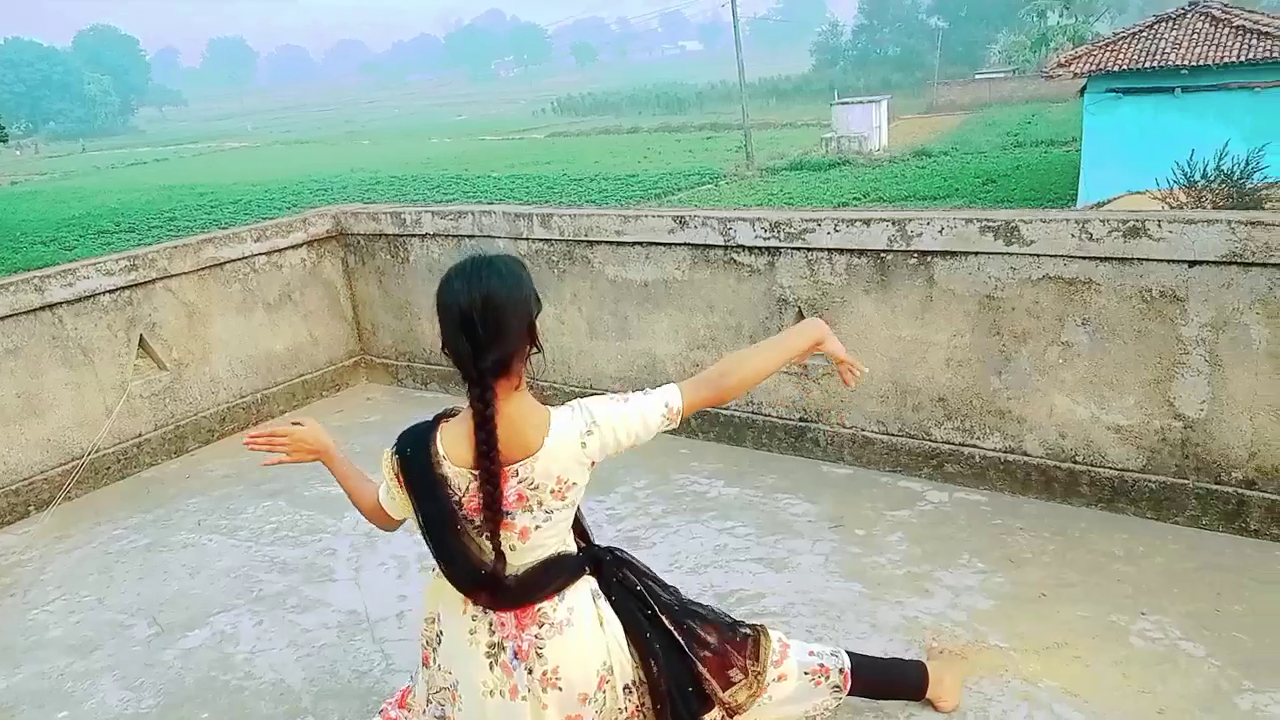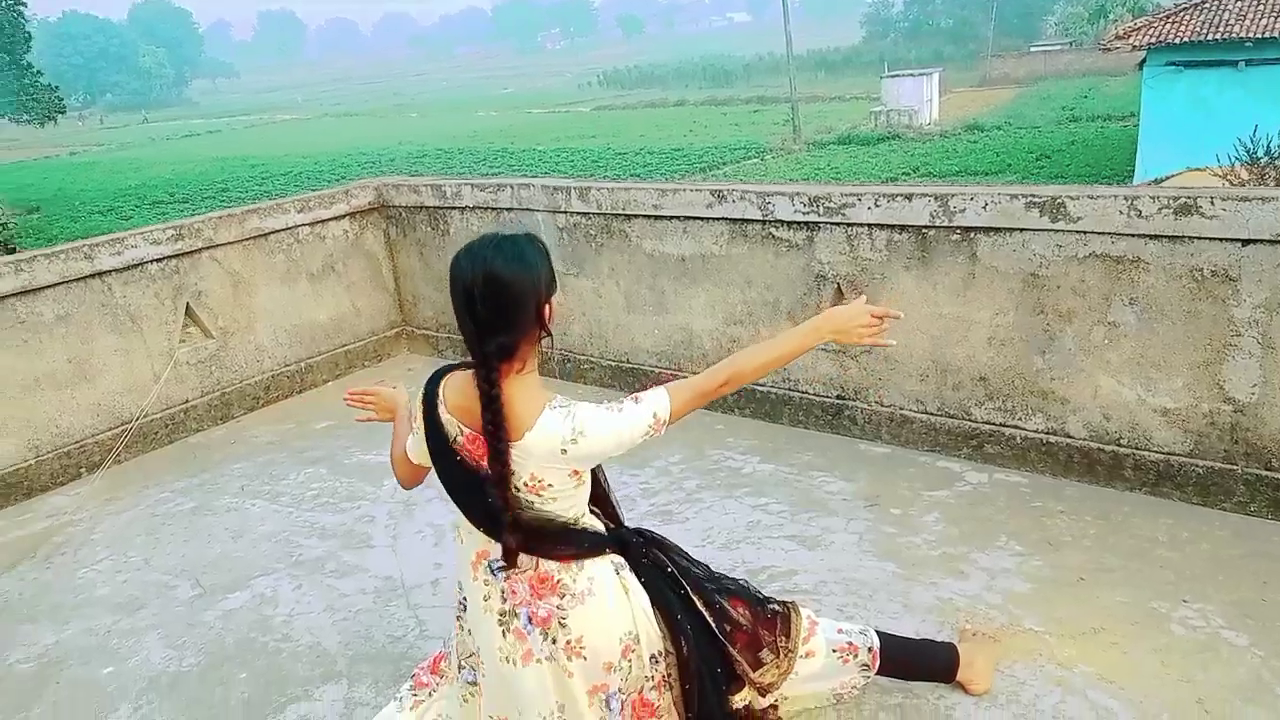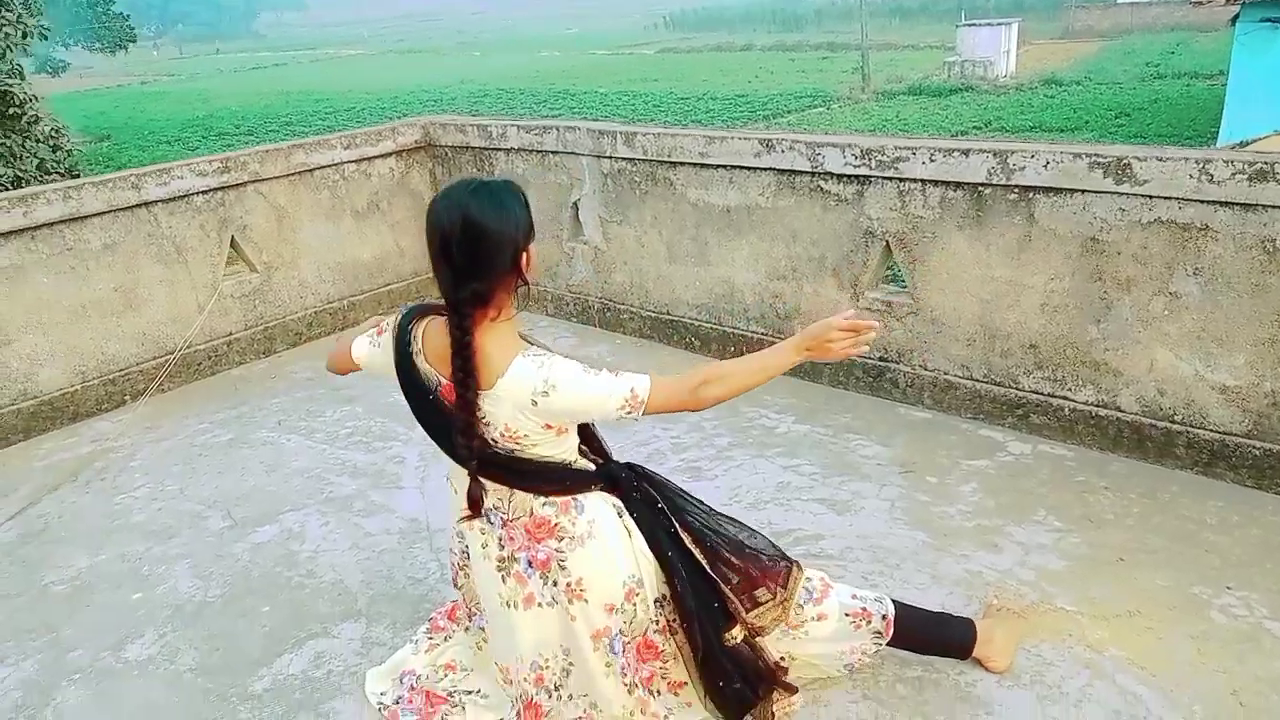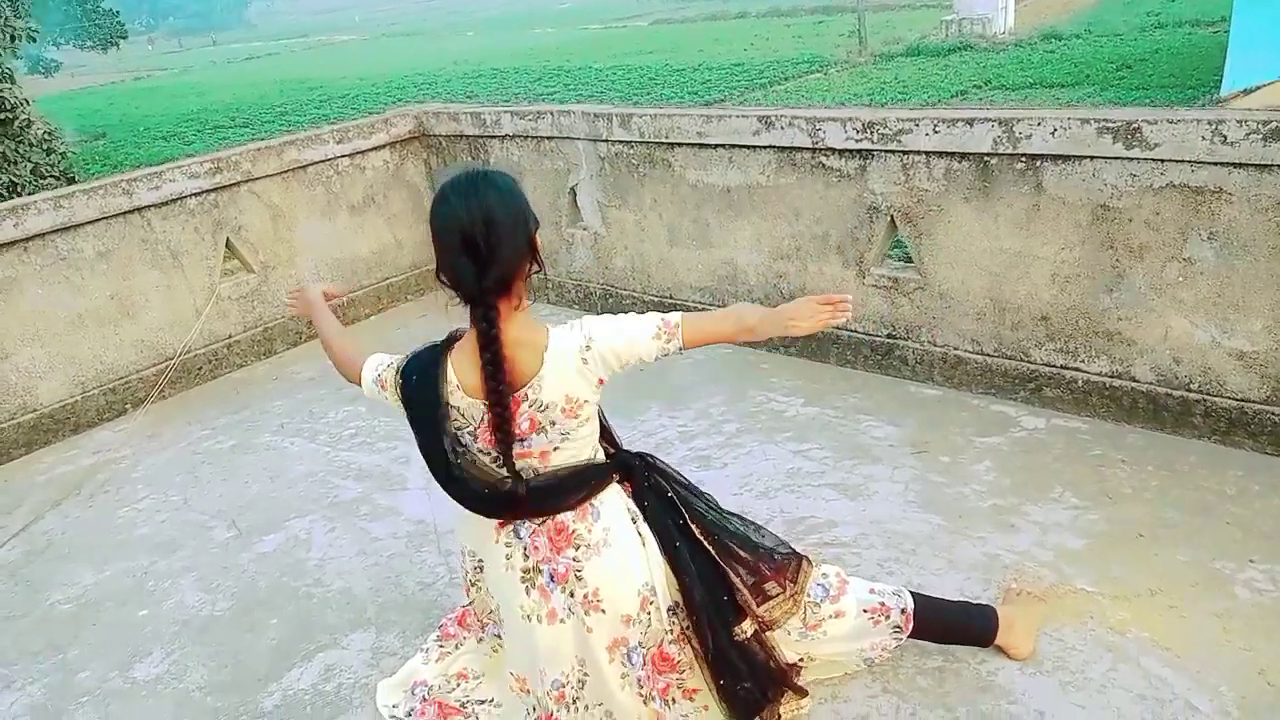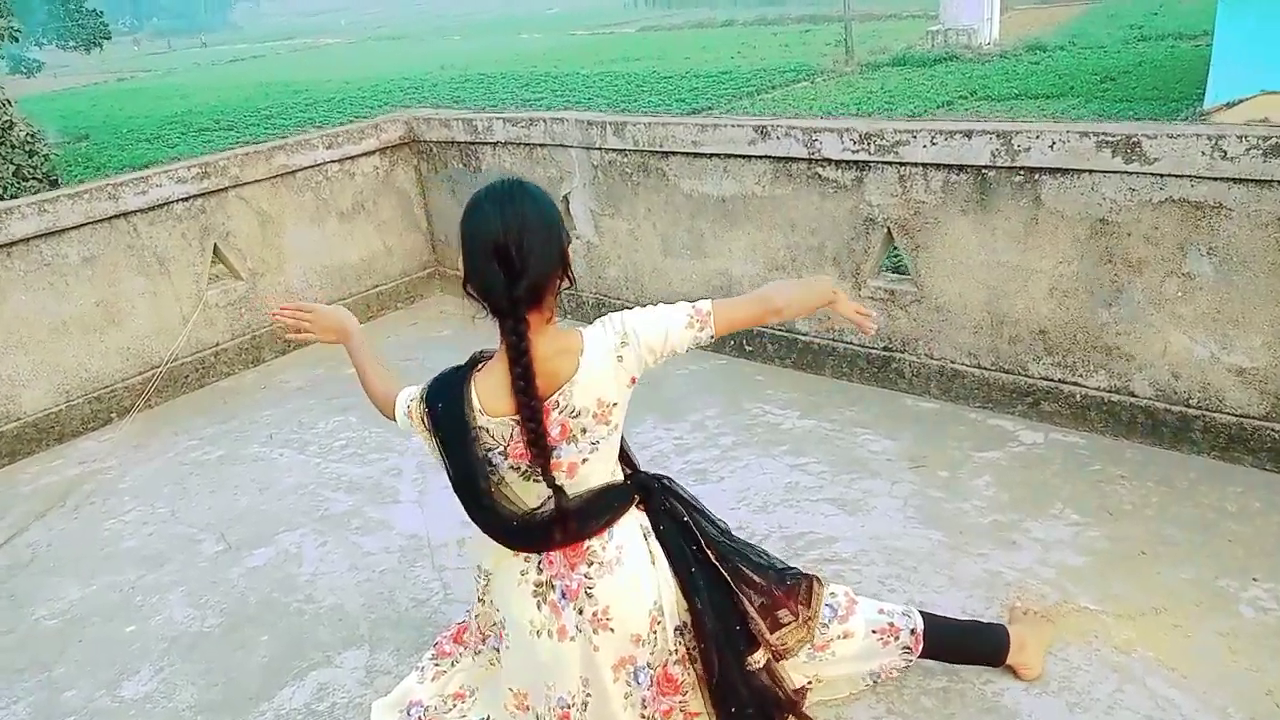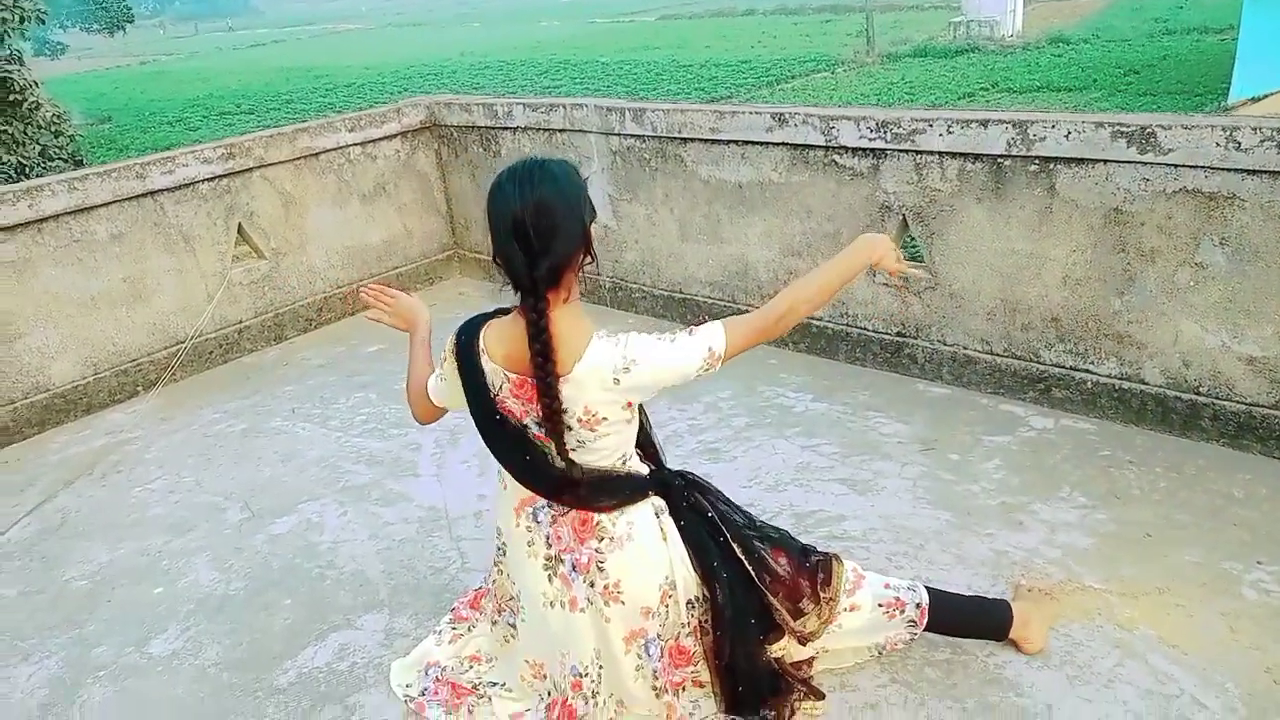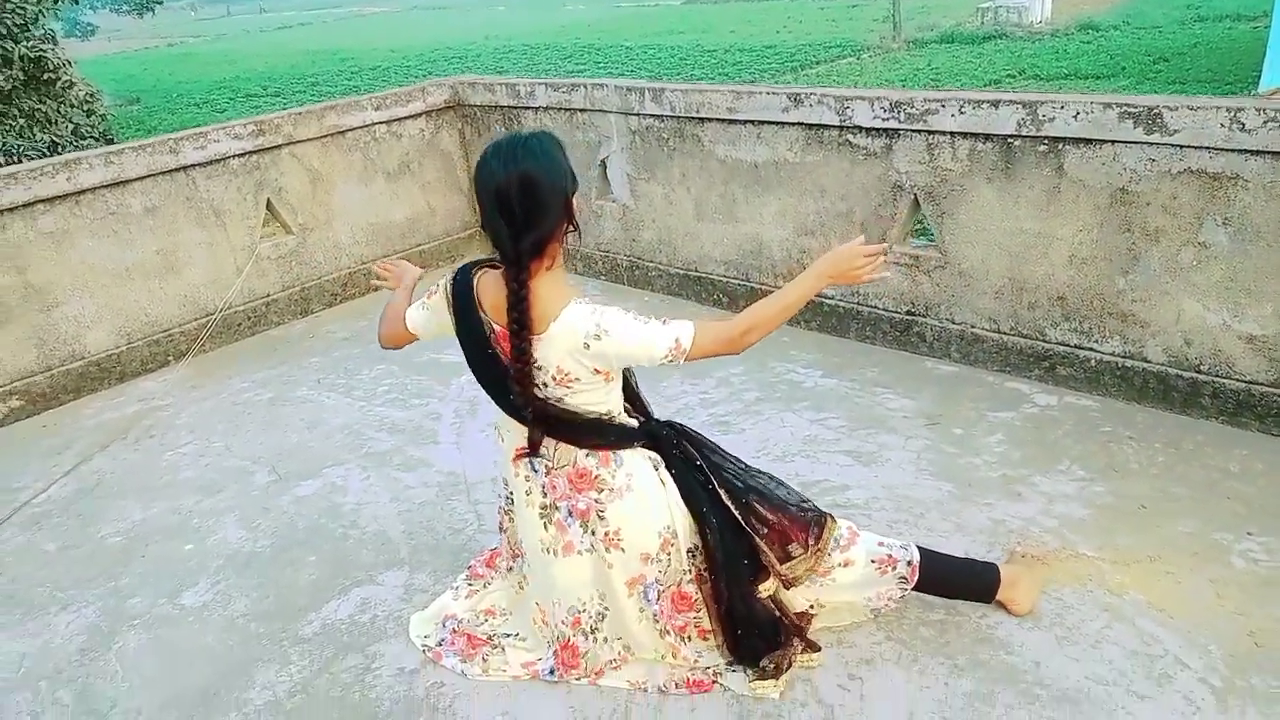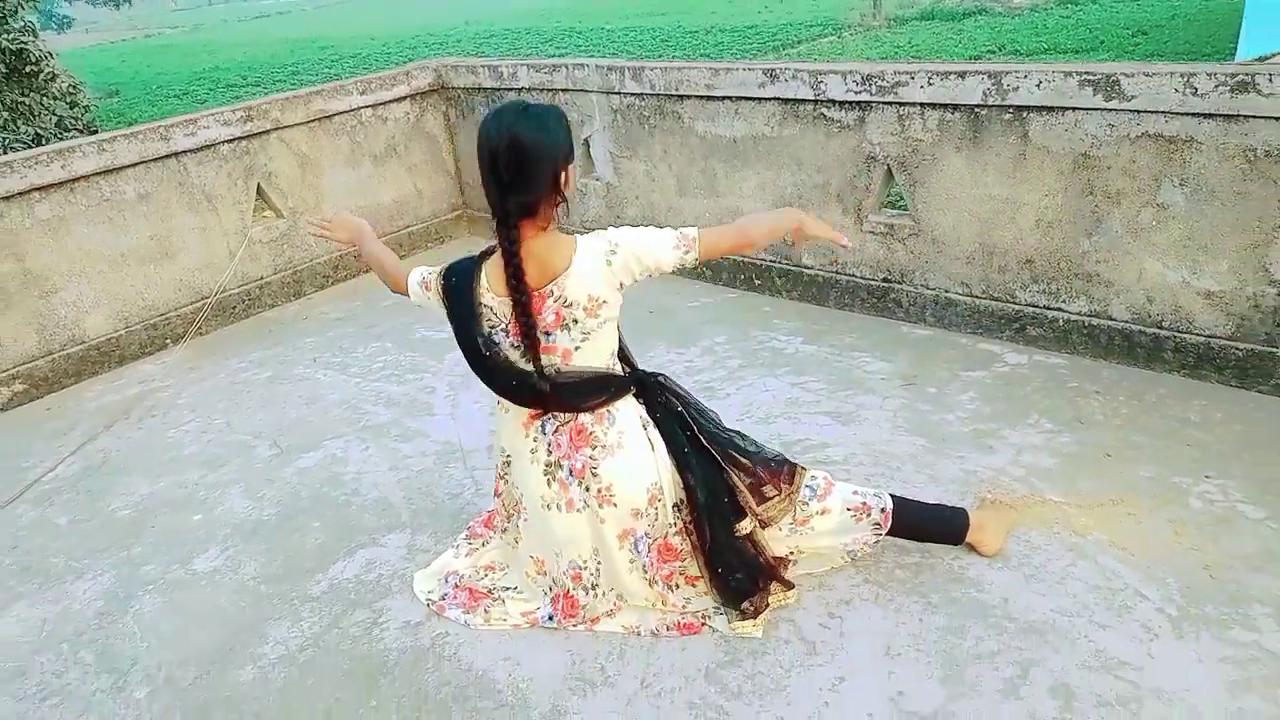
dt=0.4s
person 1, frame 1
left shoulder: (425, 448)
right shoulder: (576, 429)
left elbow: (383, 513)
right elbow: (711, 388)
left wrist: (324, 449)
right wrist: (809, 333)
left hip: (478, 649)
right hip: (569, 635)
right knee: (732, 659)
person 1, frame 2
left shoulder: (443, 394)
right shoulder: (570, 429)
left elbow: (407, 474)
right elbow: (713, 383)
left wrist: (403, 412)
right wrist: (827, 325)
left hip: (501, 618)
right hip: (587, 609)
right knee: (740, 636)
right ankle: (954, 662)
person 1, frame 3
left shoulder: (415, 335)
right shoulder: (540, 382)
left elbow: (336, 358)
right elbow: (697, 390)
right wrist: (801, 344)
left hip: (501, 569)
right hip: (586, 554)
right knee: (760, 594)
person 1, frame 4
left shoulder: (427, 376)
right shoulder: (575, 348)
left elbow: (353, 364)
right elbow: (711, 325)
left wrist: (318, 309)
right wrist: (781, 319)
left hip: (514, 576)
right hip: (606, 555)
right knee: (773, 591)
person 1, frame 5
left shoulder: (455, 399)
right shoulder: (612, 347)
left elbow: (391, 400)
right elbow: (758, 305)
left wrist: (348, 331)
right wrist: (828, 291)
left hip: (528, 604)
right hip: (621, 582)
right knee: (784, 610)
person 1, frame 6
left shoulder: (476, 345)
right shoulder: (617, 361)
left elbow: (423, 407)
right elbow: (766, 323)
left wrist: (417, 325)
right wrist: (865, 250)
left hip: (541, 566)
right hip: (630, 560)
right knee: (793, 586)
right ankle: (1007, 619)
person 1, frame 7
left shoulder: (466, 292)
right shoulder: (591, 329)
left elbow: (390, 333)
right elbow: (733, 336)
left wrist: (405, 283)
right wrist: (827, 270)
left hip: (544, 515)
right hip: (626, 506)
right knee: (784, 540)
right ankle: (997, 581)
person 1, frame 8
left shoulder: (466, 282)
right shoulder: (605, 254)
left elbow: (400, 277)
right elbow: (729, 239)
left wrist: (360, 235)
right wrist: (793, 219)
left hip: (539, 475)
right hip: (622, 457)
right knee: (764, 494)
right ankle: (962, 525)
